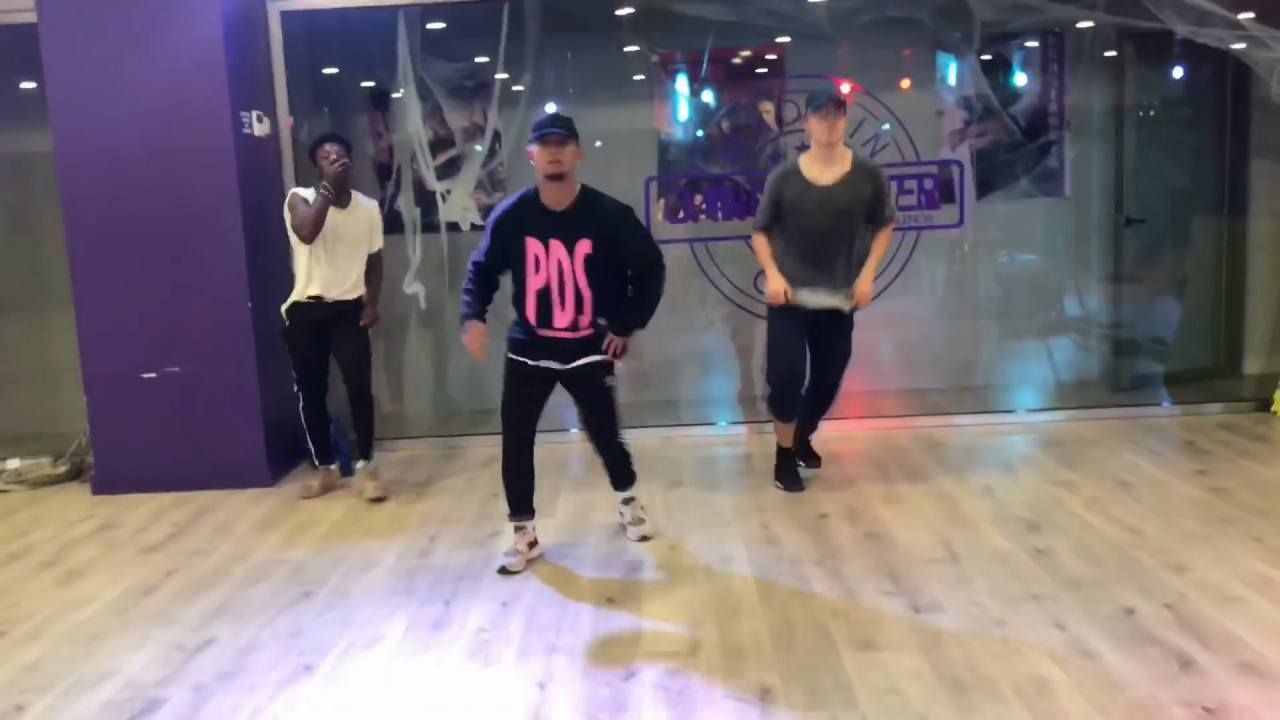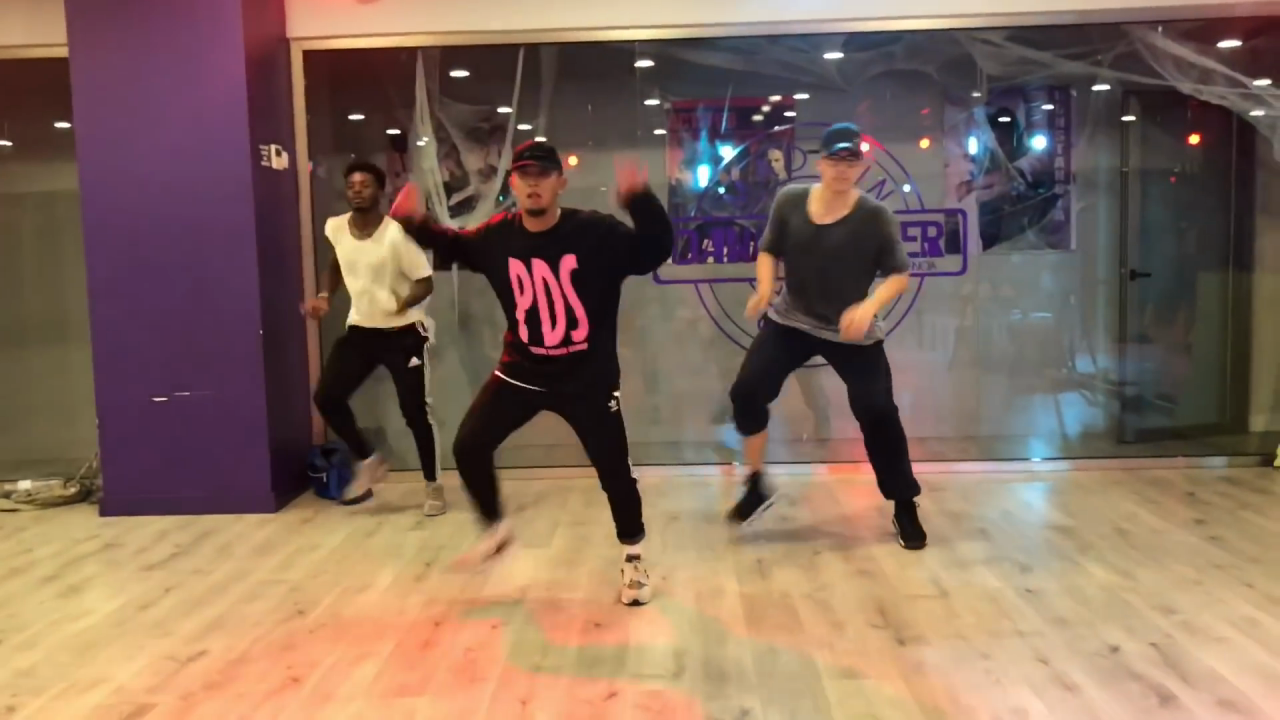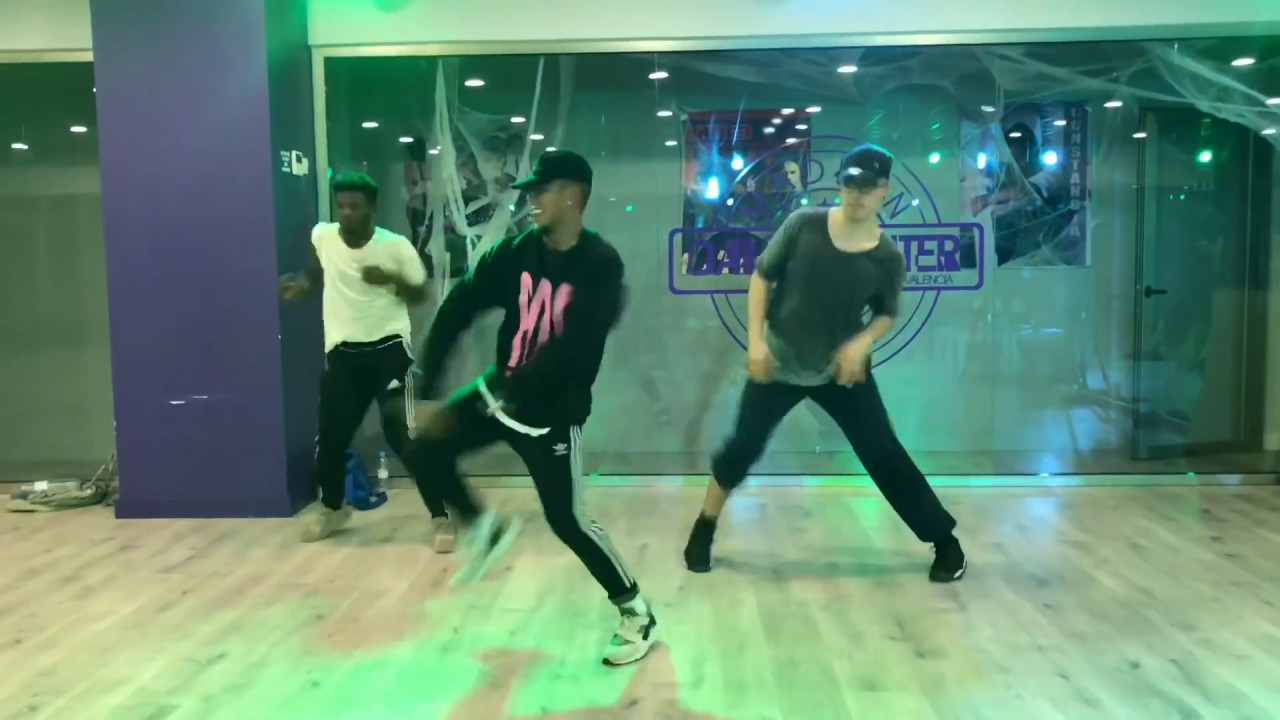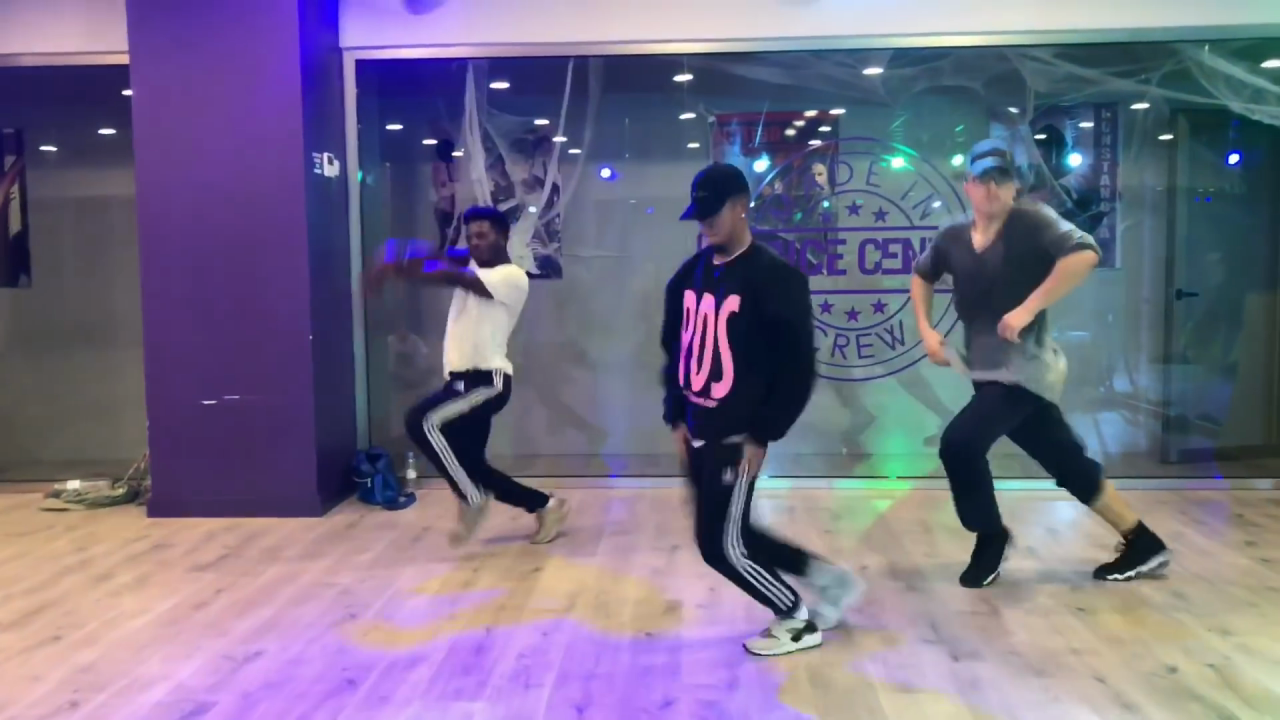
dt=1s
person 1, frame 1
left shoulder: (610, 215)
right shoulder: (511, 215)
left elbow: (650, 270)
right elbow: (483, 270)
left wrist: (627, 326)
right wrist: (473, 315)
left hip: (590, 349)
right hip: (530, 348)
left knee: (605, 436)
right knee: (515, 439)
left ankle: (627, 502)
right ankle: (523, 533)
person 1, frame 2
left shoulder: (593, 231)
right shoulder: (497, 235)
left elbow: (652, 251)
right elbow: (450, 246)
left wrist: (639, 200)
right wrist: (415, 221)
left hip: (588, 376)
right hip: (522, 372)
left knee: (614, 471)
right knee: (469, 445)
left ankle: (632, 558)
right ankle: (495, 528)
person 1, frame 3
left shoulder: (600, 267)
right shoulder: (514, 252)
left elbow: (573, 350)
right elbow: (460, 307)
left wrist: (517, 385)
right wrist: (425, 383)
left hip: (555, 412)
right hip: (498, 394)
left knee: (568, 518)
right knee: (428, 446)
left ankle: (636, 614)
right ankle: (484, 529)
person 1, frame 4
left shoulder: (775, 277)
right shoulder: (690, 275)
left elbow: (797, 367)
right elbow: (674, 349)
left wrist: (765, 437)
right wrist: (675, 417)
left hip: (739, 431)
right hip: (700, 425)
left knee: (721, 543)
right knee: (728, 530)
left ankle: (796, 619)
right ankle: (826, 580)
person 2, frame 1
left shoulder: (867, 175)
right shoulder: (784, 176)
left elbow: (883, 225)
right elbow: (761, 232)
left wrist: (868, 274)
right wrist: (771, 275)
left hip: (838, 297)
right hip: (790, 297)
left knee: (826, 383)
right knee: (785, 378)
left ankle: (802, 439)
right ankle: (786, 457)
person 2, frame 2
left shoulder: (874, 216)
right shoulder: (790, 200)
left elbow: (900, 275)
right elbow: (767, 250)
left wrist: (870, 306)
right wrist: (764, 287)
left hip: (852, 330)
right hip: (791, 318)
left knee: (878, 413)
right knee: (747, 391)
left ankle: (905, 509)
right ankle: (756, 484)
person 2, frame 3
left shoulder: (888, 257)
right shoulder: (804, 225)
left elbow: (886, 315)
right elbow: (762, 277)
left wrist: (862, 346)
right wrist: (756, 338)
left hip: (841, 367)
right hip: (779, 363)
left knee: (885, 455)
right knee: (742, 447)
left ankle: (945, 541)
right ankle: (704, 528)
person 2, frame 4
left shoulder: (1030, 221)
right shoulder: (953, 238)
left elbow: (1084, 253)
right elbow: (922, 276)
left wrist: (1028, 308)
right wrist: (926, 328)
left hip: (1022, 370)
right hip: (989, 368)
left knee: (958, 444)
right knee: (1067, 465)
left ankle: (990, 541)
right ankle: (1142, 545)
person 3, frame 1
left shoulder: (368, 207)
right shoulder: (301, 198)
left elbow: (374, 260)
right elbow: (306, 234)
left wrist: (372, 302)
right wrist: (327, 187)
left hip: (349, 309)
right hip: (306, 309)
left knee: (359, 386)
right knee: (311, 393)
left ankle: (366, 467)
right ankle: (326, 468)
person 3, frame 2
left shoulder: (397, 236)
right shoulder: (334, 228)
left elbow: (425, 283)
left wrist: (403, 303)
right wrist: (323, 296)
left hip: (401, 331)
right hip: (359, 331)
left knee: (415, 412)
right knee: (327, 398)
left ankle: (432, 486)
right ankle: (367, 461)
person 3, frame 3
left shoulder: (396, 246)
right shoulder: (323, 236)
left elbow: (418, 295)
left wrist: (393, 281)
right wrist: (301, 286)
left hip: (388, 350)
right hip: (343, 353)
left knee: (401, 434)
right knee: (332, 438)
left ankle: (441, 516)
right ankle: (332, 508)
person 3, frame 4
left shoulder: (512, 277)
right shoulder: (470, 263)
left elbow: (453, 277)
right elbow: (438, 263)
left wrist: (403, 271)
right wrist: (398, 265)
left hip: (487, 378)
right hip: (461, 378)
left knee: (422, 422)
right knee: (471, 466)
left ankle: (471, 498)
right ankle: (545, 507)
